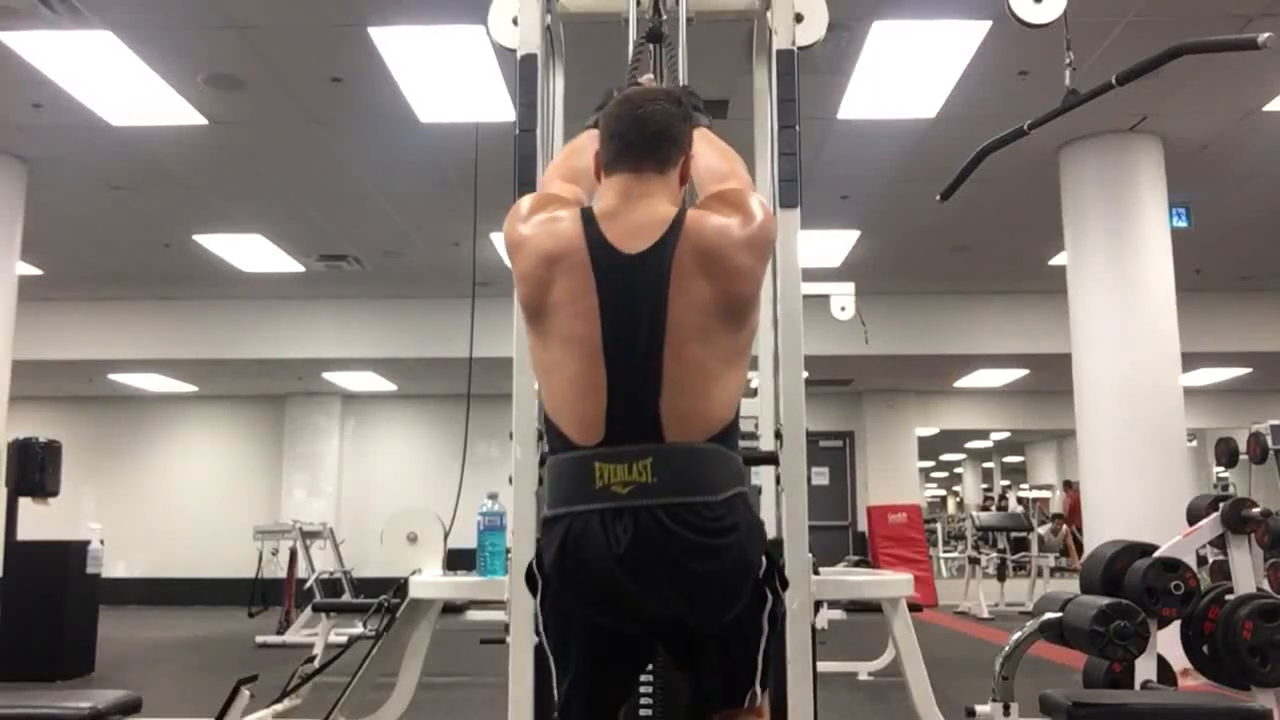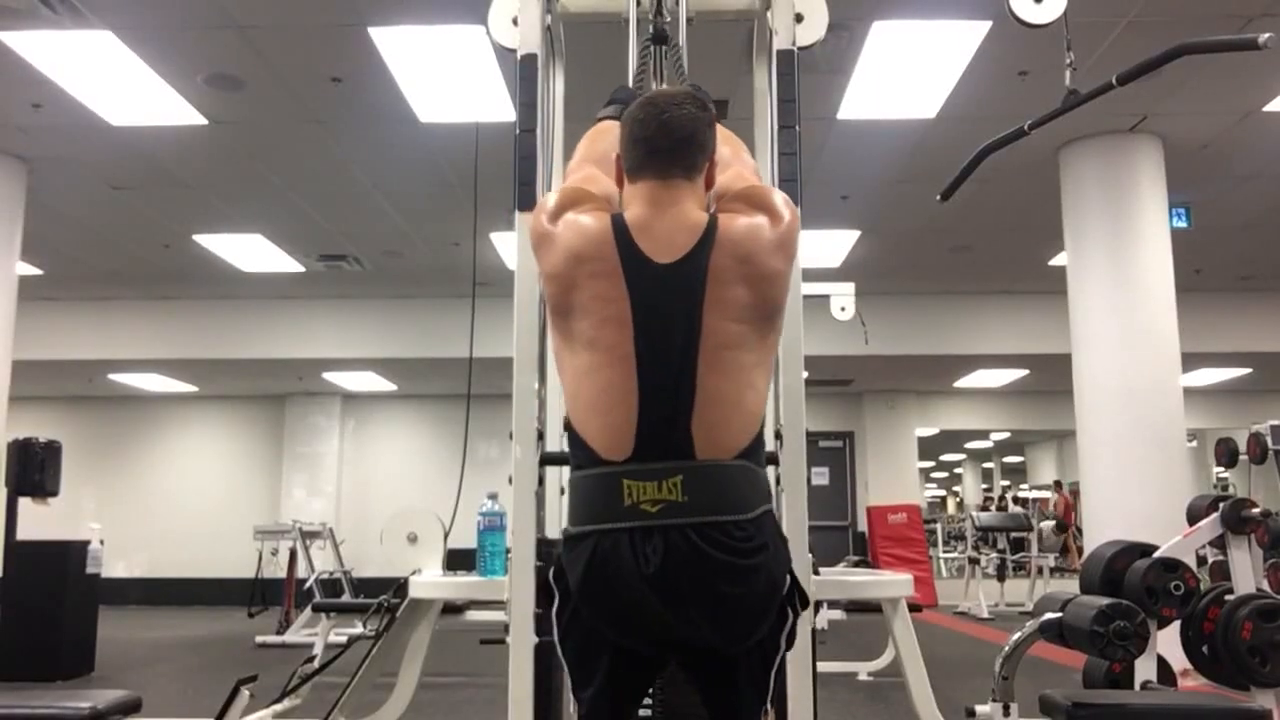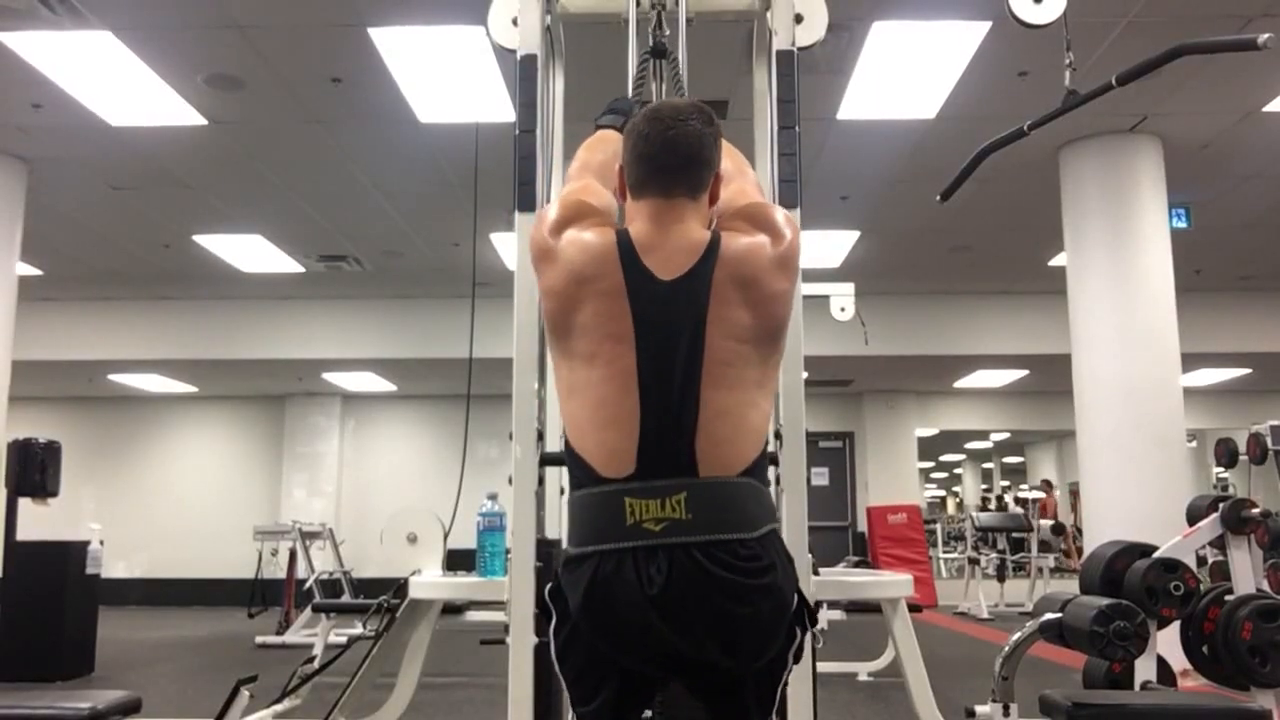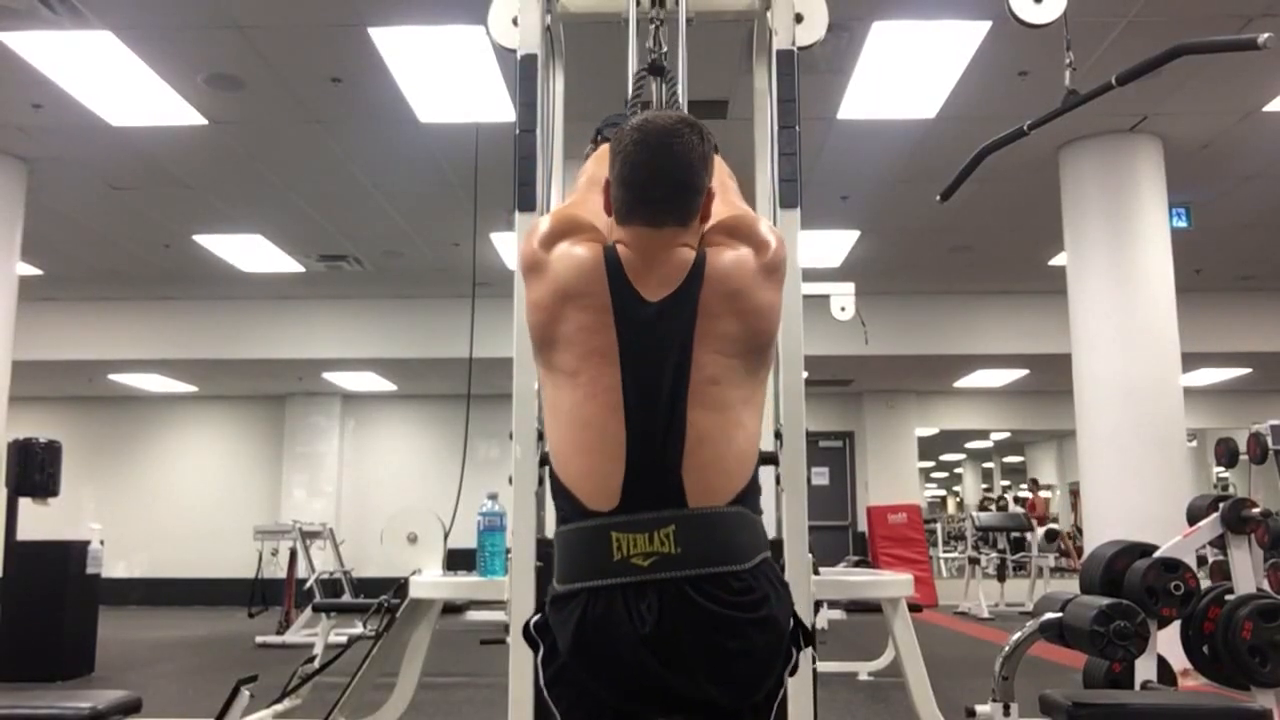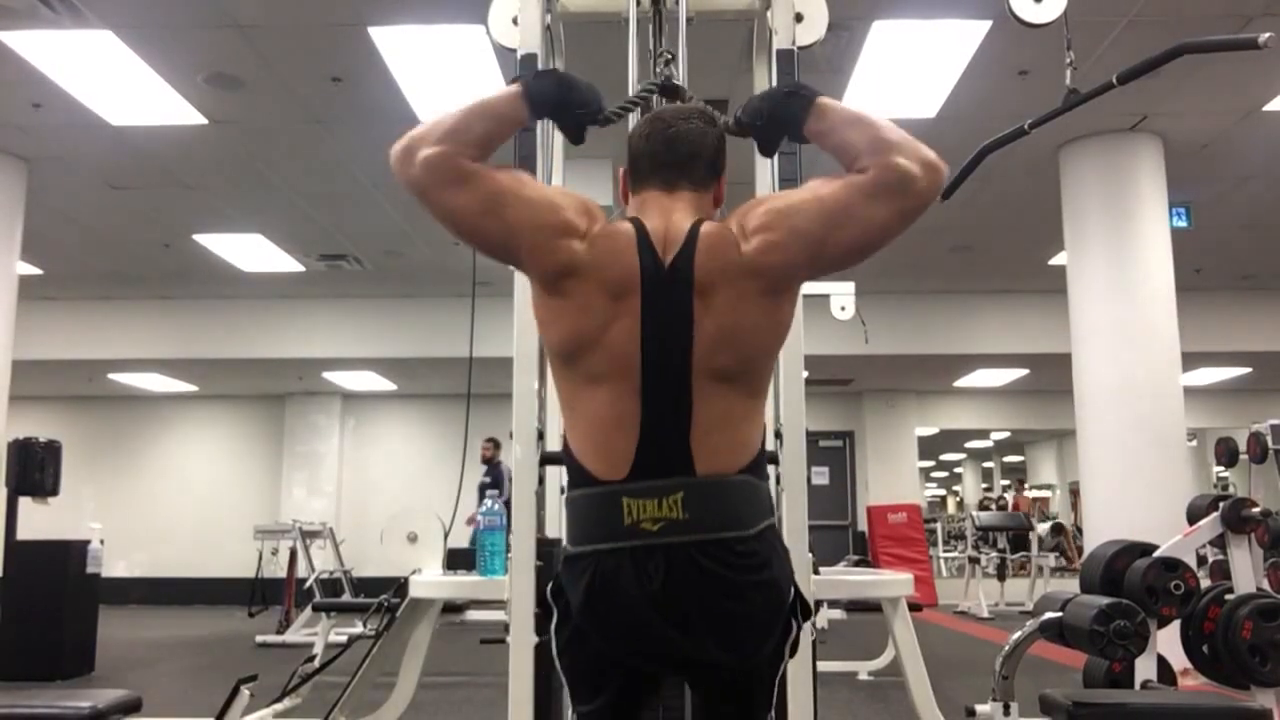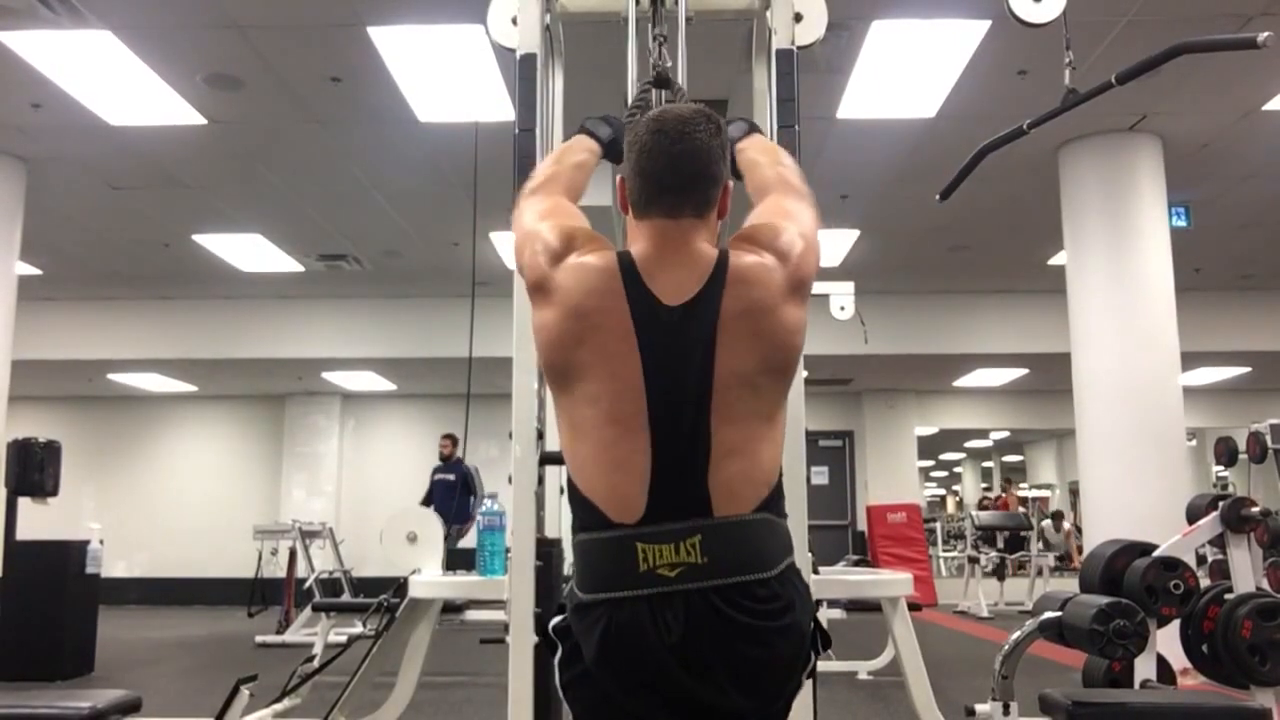
dt=0.5s
person 1, frame 1
left shoulder: (537, 233)
right shoulder: (737, 232)
left elbow: (563, 179)
right elbow: (729, 176)
left wrist: (599, 125)
right wrist: (696, 121)
left hip: (583, 537)
right hip: (707, 532)
person 1, frame 2
left shoulder: (565, 234)
right shoulder: (763, 234)
left elbow: (585, 165)
right elbow: (737, 162)
left wrist: (612, 114)
right wrist: (701, 115)
left hip: (606, 557)
right hip: (733, 554)
person 1, frame 3
left shoulder: (568, 249)
right shoulder: (766, 251)
left elbow: (585, 175)
right elbow: (739, 180)
left wrist: (612, 123)
right wrist: (701, 134)
left hip: (608, 577)
right hip: (738, 573)
person 1, frame 4
left shoulder: (556, 265)
right shoulder: (751, 266)
left elbow: (585, 193)
right elbow: (725, 192)
left wrist: (610, 141)
right wrist: (693, 144)
left hip: (596, 615)
right hip: (733, 607)
person 1, frame 5
left shoulder: (568, 248)
right shoulder: (764, 250)
left elbow: (420, 160)
right elbow: (915, 174)
left wrist: (535, 96)
right wrist: (805, 111)
left hip: (606, 578)
right hip: (738, 574)
person 1, frame 6
left shoulder: (563, 278)
right shoulder: (775, 275)
left elbow: (541, 193)
right elbow: (785, 189)
left wrist: (594, 135)
right wrist: (743, 134)
left hip: (616, 625)
right hip: (754, 615)
